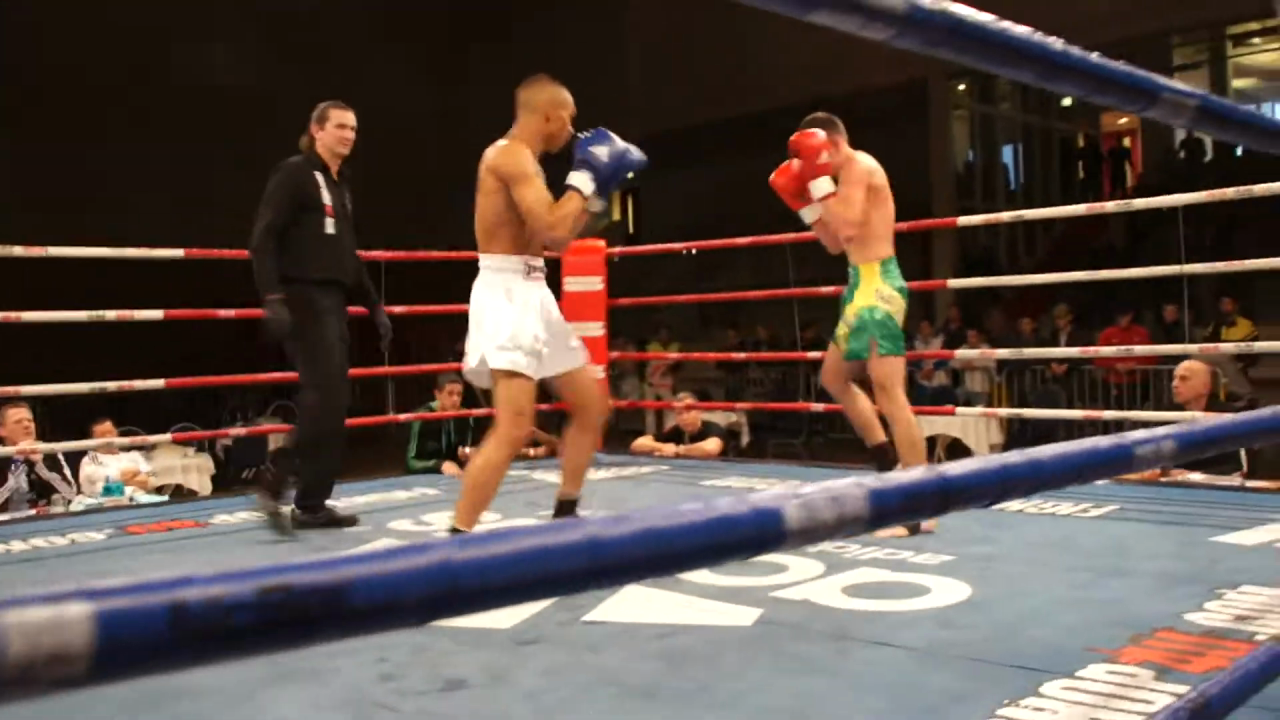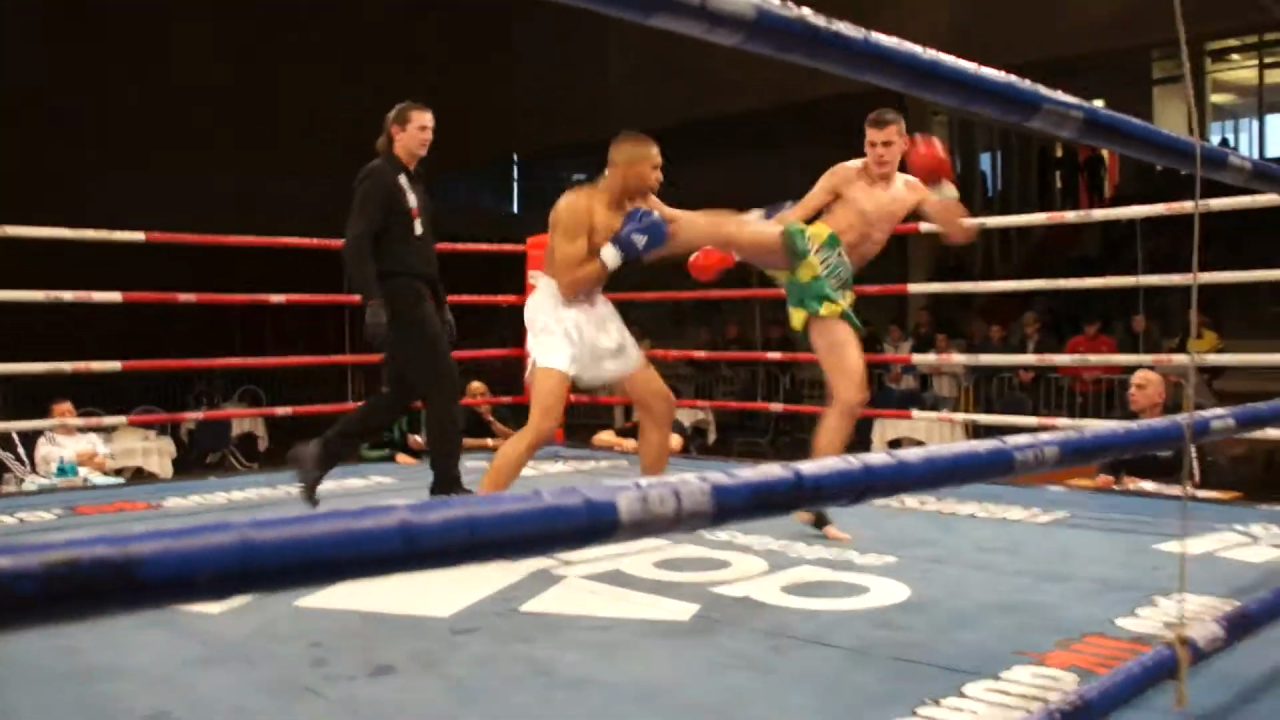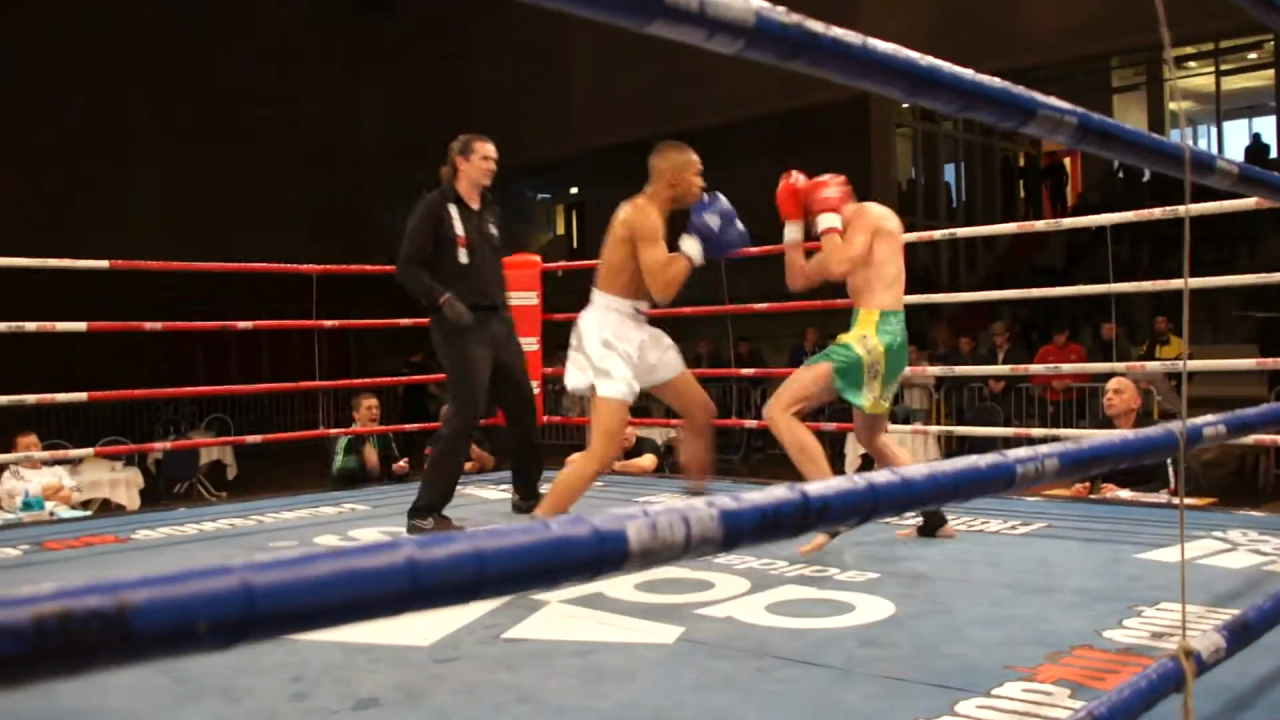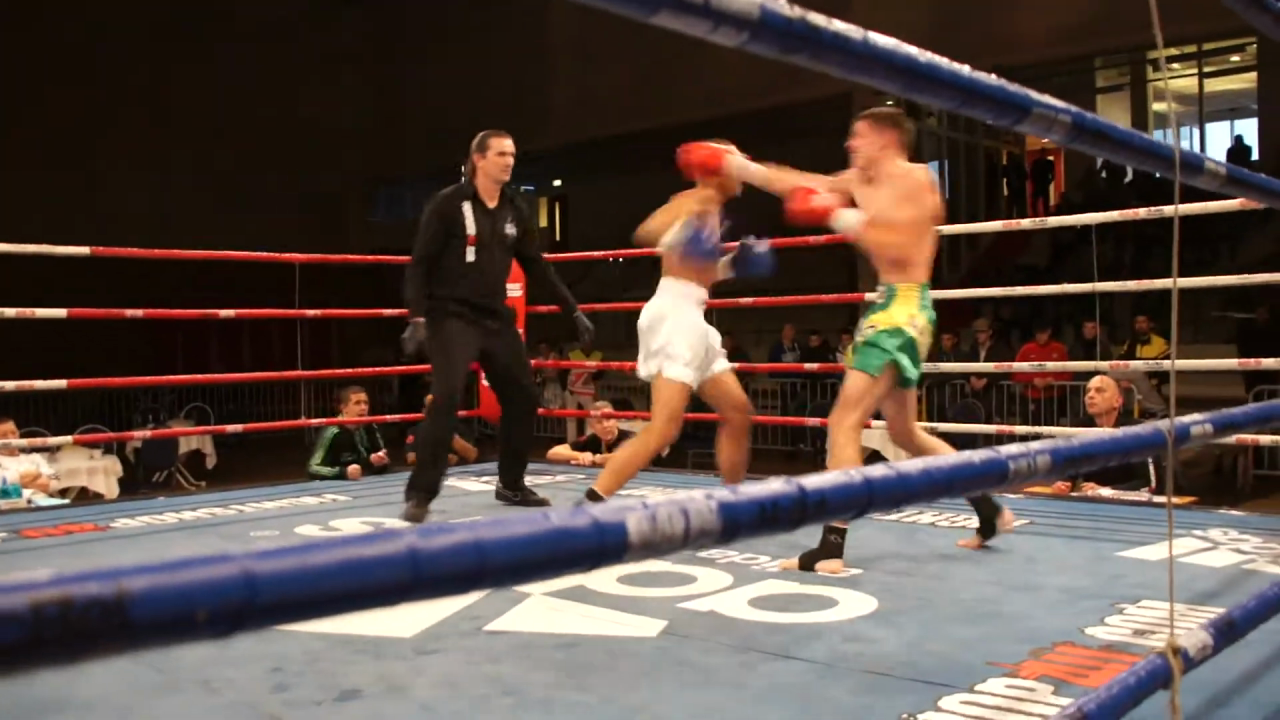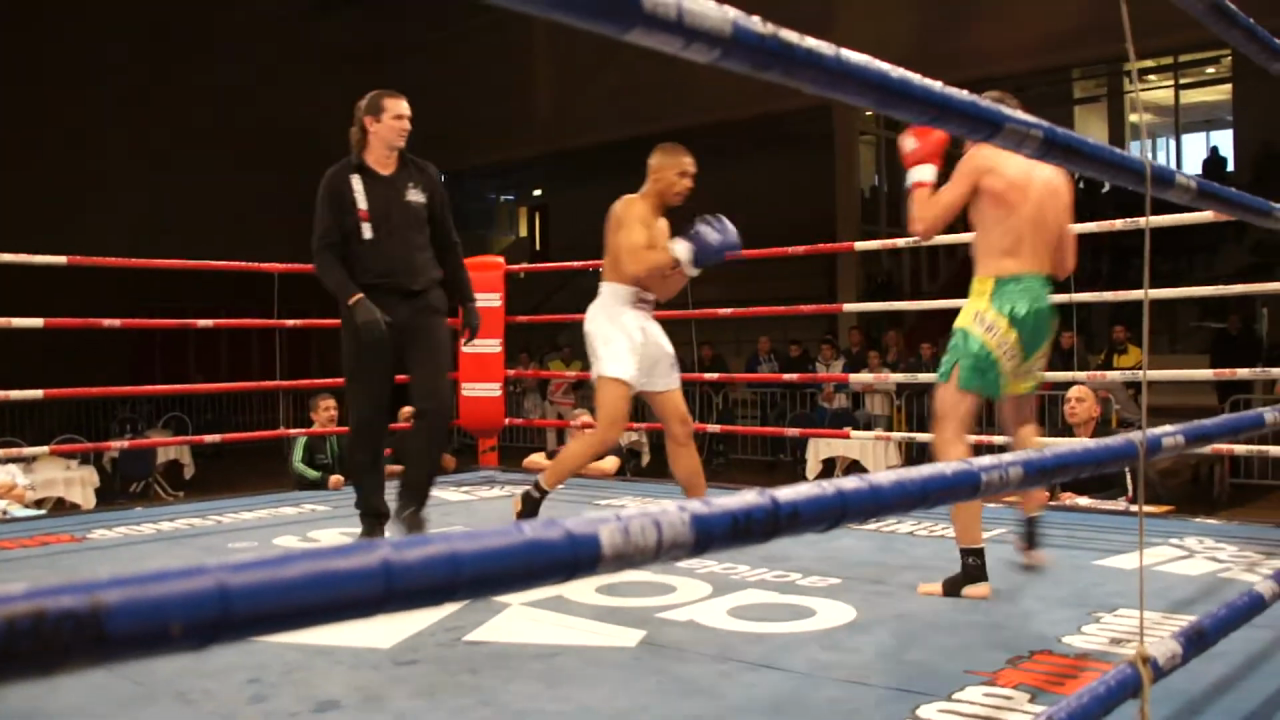
dt=0.5s
person 1, frame 1
left shoulder: (861, 167)
right shoulder: (844, 176)
left elbow: (848, 229)
right elbow: (835, 244)
left wrist: (819, 176)
right wrist: (802, 202)
left hip: (875, 282)
right hip: (863, 283)
left knee: (891, 398)
right knee: (832, 377)
right ankle: (887, 458)
person 1, frame 2
left shoulder: (914, 189)
right shoulder: (845, 173)
left elbow: (960, 234)
right elbow: (797, 216)
left wrist: (939, 181)
right wrist: (726, 247)
left hip: (832, 292)
right hip: (813, 253)
left knee: (849, 397)
right knee: (742, 237)
left ankle: (813, 504)
person 1, frame 3
left shoulder: (865, 214)
right shoulder: (850, 230)
left elbow: (838, 267)
right elbow: (797, 281)
left wrist: (827, 215)
right wrist: (792, 223)
left hip: (872, 332)
right hip: (880, 333)
left knee: (777, 411)
right knee: (870, 438)
right ankle: (934, 517)
person 1, frame 4
left shoulder: (918, 179)
right shoulder: (861, 179)
left elbow: (894, 252)
right elbow: (796, 185)
left wrist: (841, 215)
right wrist: (729, 162)
left hip: (903, 310)
right hip: (882, 311)
left knee: (844, 420)
right knee: (905, 432)
left ankle: (829, 548)
right ankle: (989, 510)
person 1, frame 5
left shoulder: (982, 160)
right shoulder: (1056, 178)
left elbow: (924, 225)
right elbow: (1064, 267)
left wrist: (920, 165)
left hip: (993, 305)
right hip: (1037, 306)
left knee: (950, 435)
right knee: (1019, 425)
left ankle: (971, 570)
right ankle: (1032, 536)
person 2, frame 1
left shoulder: (343, 183)
right shoulder: (295, 173)
right elbow: (263, 238)
left wrist: (375, 305)
right wrist: (273, 297)
left hip: (333, 301)
right hip: (305, 299)
left knee: (333, 403)
right knee: (327, 396)
left ankle: (311, 502)
right ankle: (274, 486)
person 2, frame 2
left shoulder: (410, 181)
right shoulder: (380, 177)
right elbow: (357, 246)
left wrist: (442, 304)
right wrist: (373, 303)
left hip: (416, 296)
right hip: (393, 296)
left knee: (402, 391)
right knee: (442, 385)
left ankle: (319, 452)
right ankle: (448, 486)
person 2, frame 3
left shoulder: (490, 212)
right shoulder: (436, 207)
right elbow: (408, 267)
left wrist: (504, 321)
right wrist: (444, 299)
left hip: (496, 322)
right hip: (458, 325)
left knee: (523, 408)
right knee: (467, 413)
left ankle: (527, 493)
right ankle: (425, 512)
person 2, frame 4
left shoulder: (515, 210)
right shoulder: (448, 204)
left elbow: (536, 265)
right elbow: (420, 264)
left wrist: (573, 310)
right wrist: (416, 317)
left hip: (496, 318)
right hip: (451, 316)
left knee: (522, 398)
right knee: (447, 397)
left ankle: (512, 485)
right ankle: (418, 497)
person 2, frame 5
left shoulder: (424, 176)
right shoulder: (340, 180)
left elbow: (447, 245)
right elbow: (324, 253)
left wrist: (467, 301)
right wrist: (356, 300)
left hip: (424, 305)
right hip: (369, 310)
left knee: (435, 407)
right knee: (367, 418)
left ankle: (412, 501)
right ankle: (372, 518)
person 3, frame 1
left shoulder: (519, 159)
right shoulder: (511, 154)
left elbow: (555, 235)
right elbow: (554, 231)
left wrist: (599, 184)
right wrist: (587, 174)
left hip: (532, 294)
right hip: (504, 294)
left knee: (594, 407)
right knee: (513, 430)
left ankle: (565, 516)
person 3, frame 2
left shoulder: (632, 204)
right shoulder: (577, 207)
right elbow: (569, 284)
right wrist: (620, 250)
left hip: (594, 315)
right hip: (556, 314)
left knee: (660, 405)
right knee: (542, 428)
person 3, frame 3
left shoulder: (642, 210)
right shoulder: (643, 217)
left elbow: (656, 277)
right elbow: (662, 288)
left wrist: (708, 244)
right wrist: (697, 241)
left hip: (632, 329)
right hip: (610, 331)
left knee: (702, 412)
right knee: (603, 452)
person 3, frame 4
left shoulder: (706, 208)
right shoulder: (695, 199)
right elbow: (646, 231)
left wrist: (737, 263)
right wrist: (679, 237)
left hip: (691, 321)
right hip: (672, 318)
left knee: (738, 412)
right knee: (664, 431)
right ankle: (587, 508)
person 3, frame 5
left shoulder: (658, 222)
right shoulder: (630, 208)
right elbow: (635, 268)
left wrist: (692, 261)
right wrist: (689, 246)
left hip: (642, 324)
right hip: (615, 316)
left knee: (680, 427)
right knee: (608, 431)
right ankle: (533, 498)
